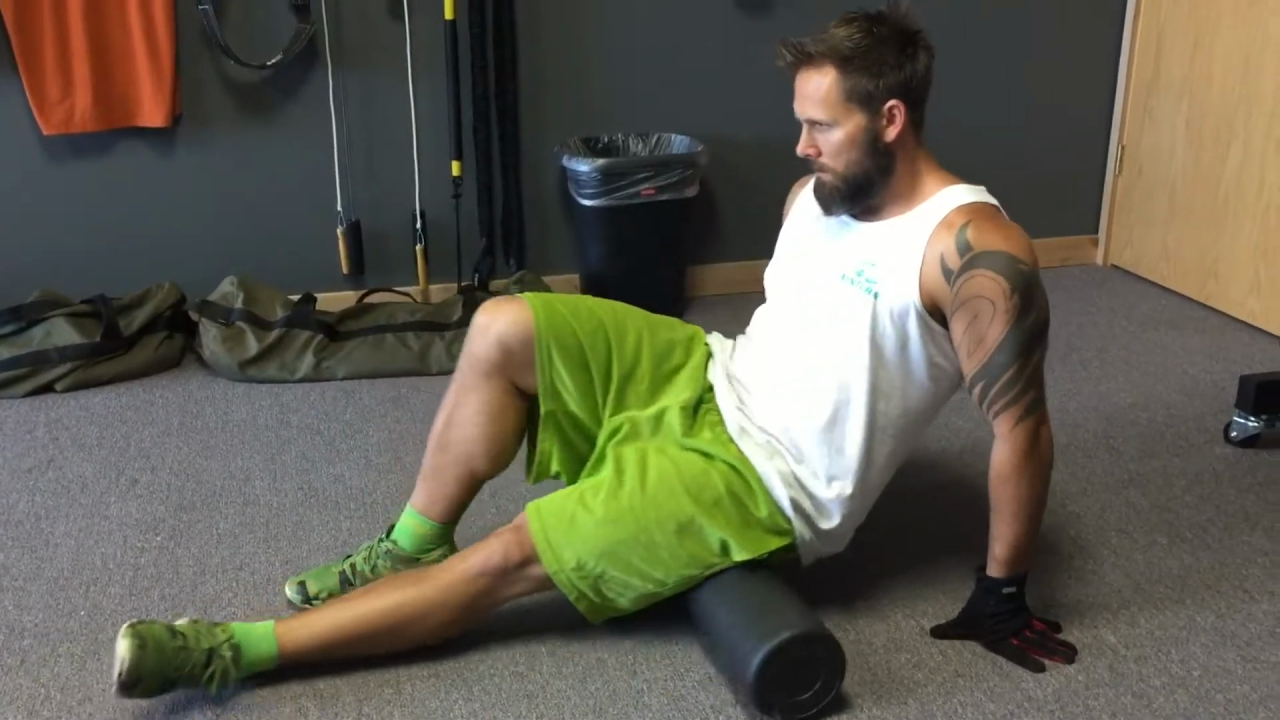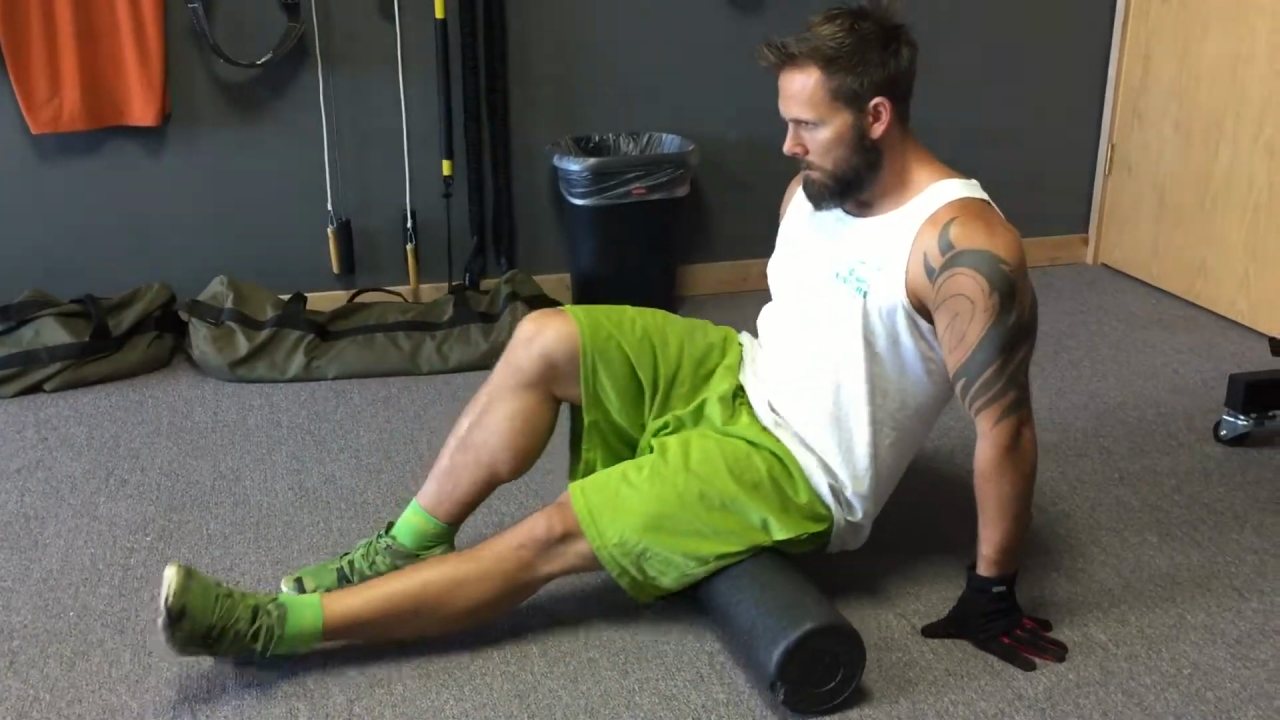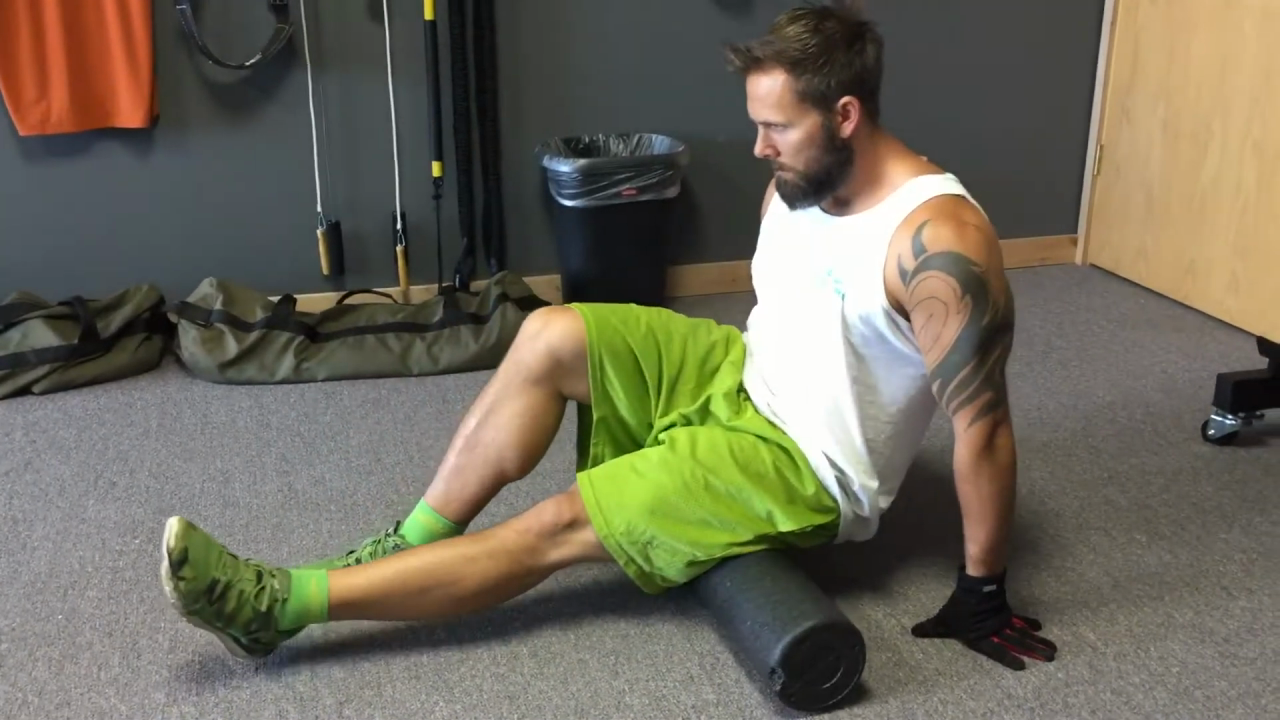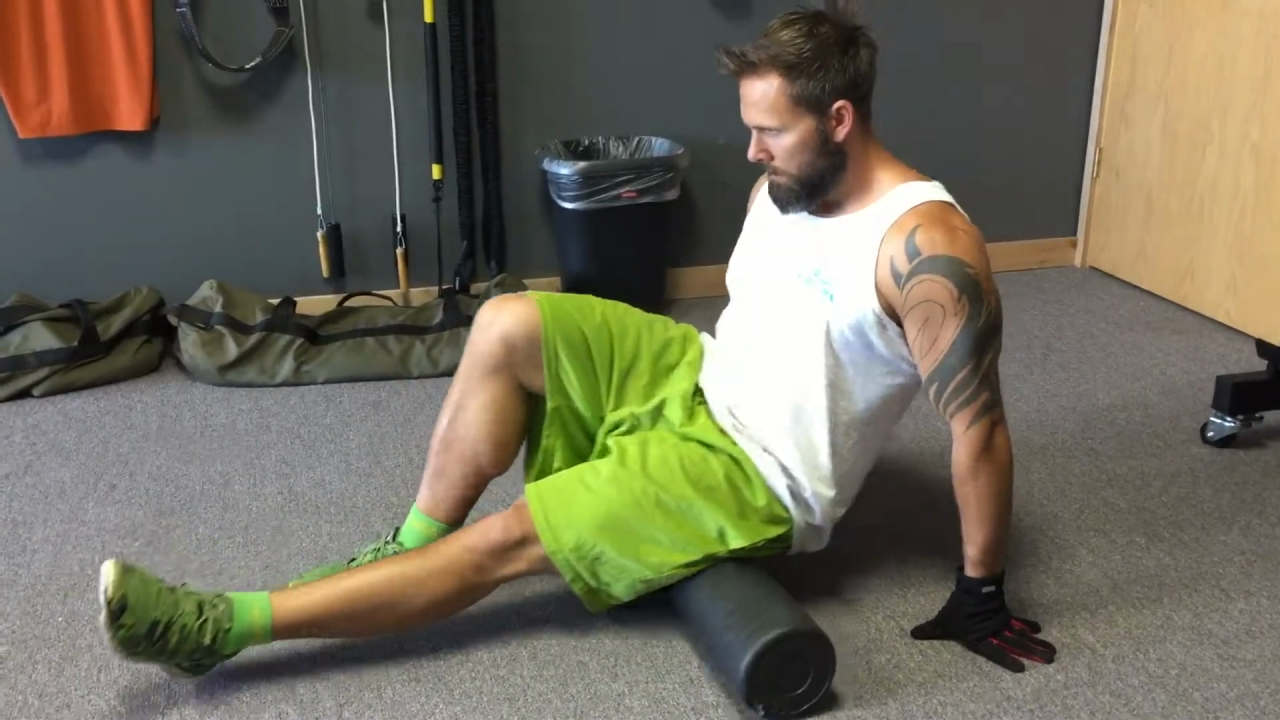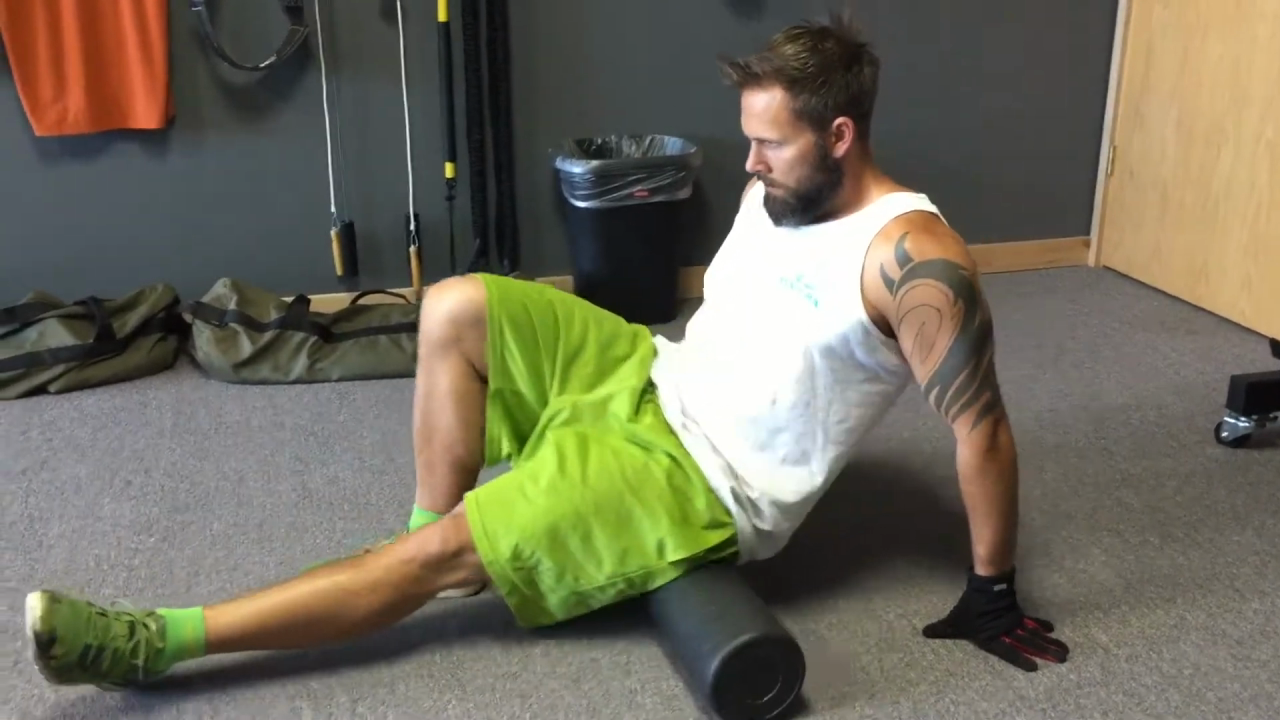
dt=0.3s
person 1, frame 1
left shoulder: (970, 247)
right shoulder: (817, 196)
left elbow: (1021, 427)
left wrist: (1001, 596)
left hip: (760, 481)
right hip: (712, 382)
left knee: (510, 559)
right knee: (505, 329)
left ankle: (238, 651)
right ankle: (410, 550)
person 1, frame 2
left shoulder: (961, 243)
right shoulder: (814, 187)
left elbow: (1004, 426)
left wrist: (992, 595)
left hip: (800, 473)
right hip: (741, 381)
left knee: (553, 538)
right knee: (546, 342)
left ankle: (283, 624)
right ankle: (407, 547)
person 1, frame 3
left shoulder: (935, 241)
right shoulder: (798, 183)
left elbow: (982, 428)
left wrist: (982, 596)
left hip: (806, 469)
right hip: (744, 378)
left knee: (560, 526)
right knee: (552, 339)
left ankle: (285, 602)
right ankle: (415, 542)
person 1, frame 4
left shoulder: (924, 245)
right shoulder: (782, 184)
left elbow: (977, 426)
left wrist: (980, 595)
left hip: (753, 476)
right hip: (698, 382)
left knee: (503, 542)
right knee: (508, 325)
left ankle: (223, 626)
right ankle: (413, 545)
person 1, frame 5
left shoulder: (909, 255)
right shoulder: (773, 190)
left elbow: (979, 428)
left wrist: (992, 595)
left hip: (702, 482)
right hip: (654, 384)
left knee: (445, 555)
right knee: (459, 309)
left ankle: (161, 640)
right ankle: (423, 526)
